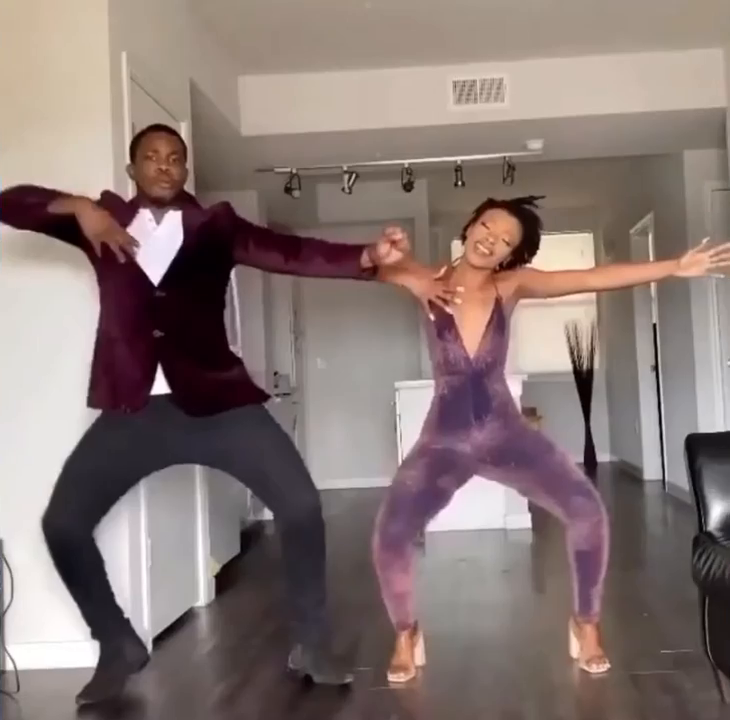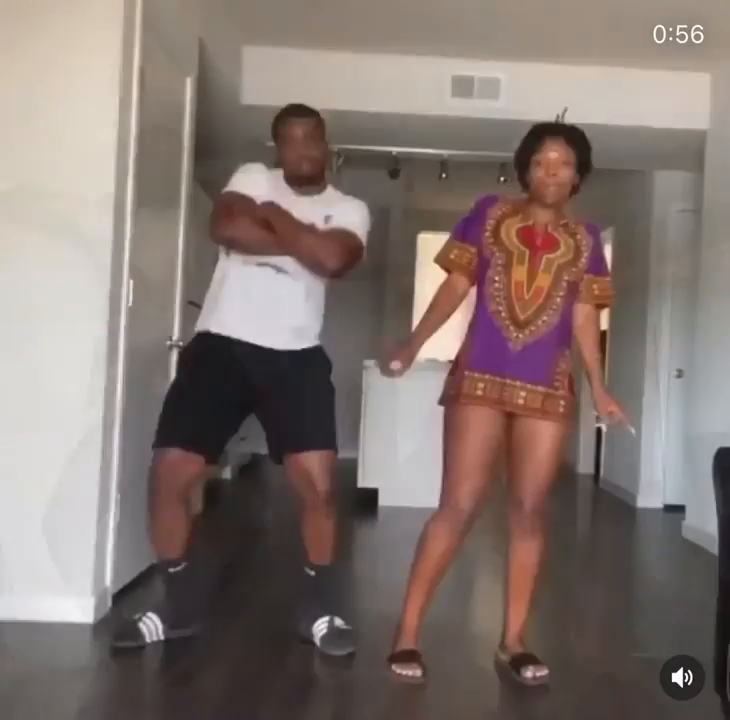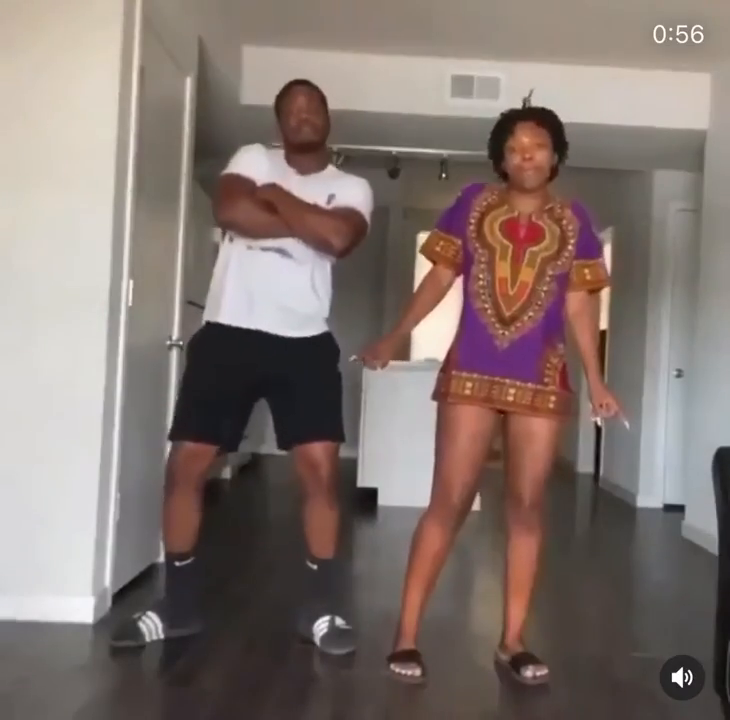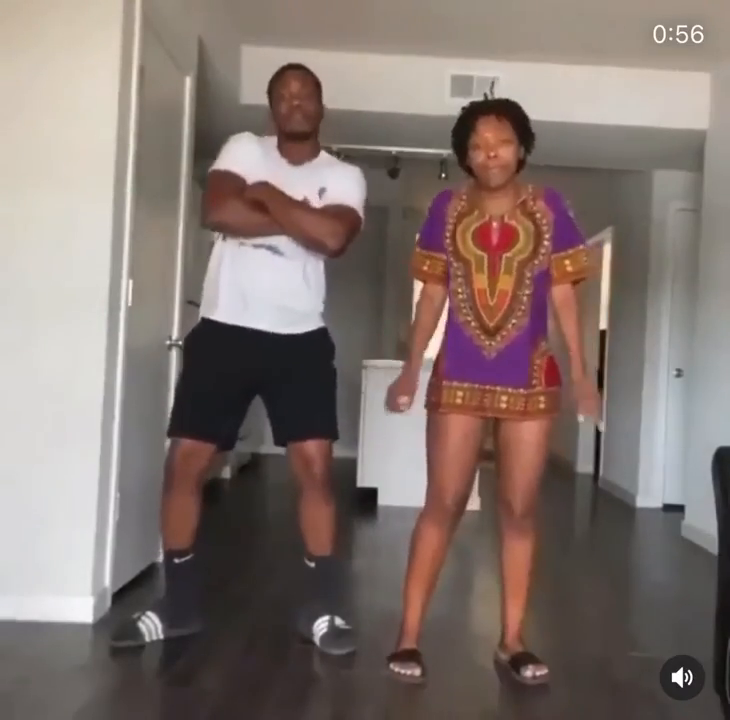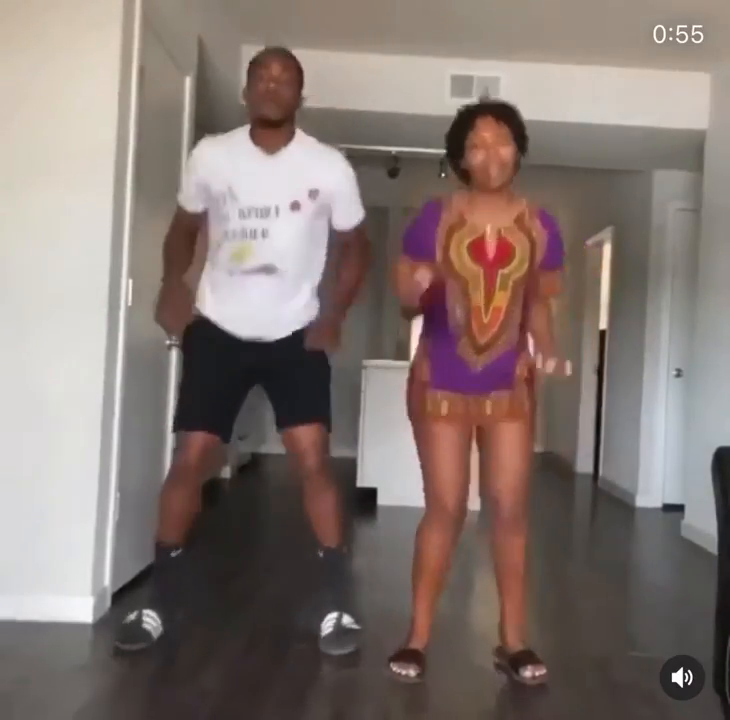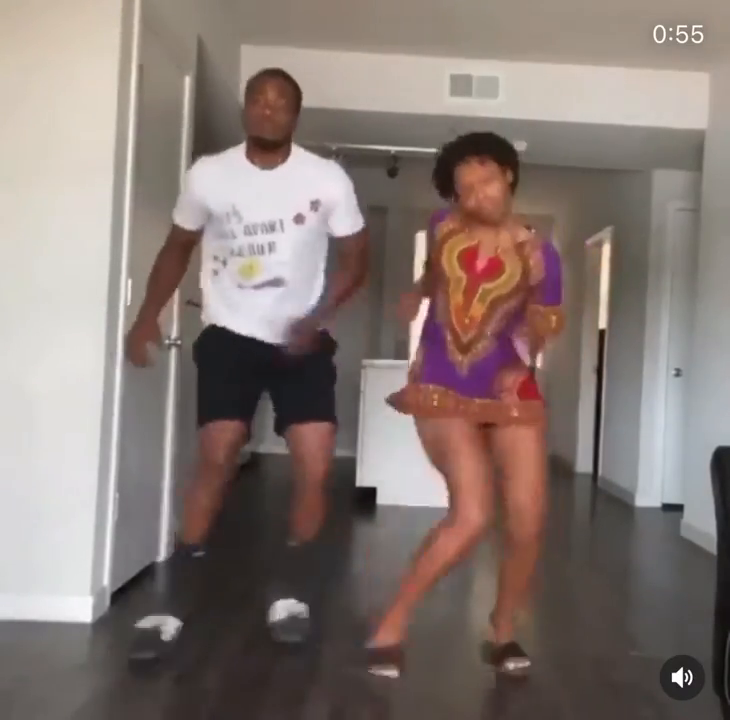
dt=0.4s
person 1, frame 1
left shoulder: (215, 225)
right shoulder: (102, 220)
left elbow: (289, 252)
left wrist: (367, 258)
right wrist: (76, 206)
left hip: (218, 400)
right hip: (132, 408)
left knee: (301, 506)
right knee: (62, 523)
left ankle: (310, 643)
right ankle: (119, 645)
person 1, frame 2
left shoulder: (349, 208)
right shoulder: (250, 178)
left elbow: (334, 259)
right elbow: (227, 227)
left wrist: (277, 218)
right wrist: (303, 243)
left hip: (293, 362)
right hip: (221, 347)
left knee: (318, 485)
right knee: (169, 474)
left ankle: (319, 609)
right ankle: (175, 606)
person 1, frame 3
left shoulder: (353, 187)
right shoulder: (253, 158)
left elbow: (338, 237)
right elbow: (229, 211)
left wrist: (277, 198)
right wrist: (305, 220)
left hip: (304, 343)
right hip: (228, 334)
left knee: (320, 469)
right knee: (186, 464)
left ankle: (320, 607)
right ankle: (179, 602)
person 1, frame 4
left shoulder: (345, 176)
right shoulder: (242, 149)
left elbow: (333, 238)
right elbow: (217, 213)
left wrist: (267, 196)
right wrist: (297, 220)
left hip: (299, 339)
right hip: (223, 331)
left knee: (314, 468)
right knee: (184, 462)
left ankle: (321, 605)
right ankle: (179, 601)
person 1, frame 5
left shoulder: (330, 168)
right shoulder: (210, 154)
left elbow: (355, 247)
right elbow: (182, 229)
left wrist: (334, 314)
right wrist: (172, 286)
left hip: (293, 337)
right hip: (217, 331)
left knee: (313, 462)
right knee: (190, 461)
left ankle: (334, 602)
right ankle: (162, 596)
person 1, frame 6
left shoulder: (327, 178)
right shoulder: (207, 175)
left elbow: (355, 256)
right elbow: (177, 247)
left wrist: (317, 316)
right wrist: (147, 315)
left hip: (301, 341)
right hip: (229, 337)
left knee: (314, 467)
right knee: (216, 458)
left ankle: (288, 588)
right ankle: (173, 601)
person 2, frame 1
left shoulder: (510, 285)
left elbow: (591, 279)
left wrist: (674, 268)
left hip: (505, 433)
right hip: (443, 440)
left knee: (586, 510)
right knee: (390, 535)
left ankle: (585, 625)
right ankle: (406, 636)
person 2, frame 2
left shoulder: (584, 238)
right shoulder: (488, 216)
left elbow: (584, 318)
right elbow: (455, 287)
left wrist: (599, 388)
right wrist: (411, 347)
left hip: (547, 390)
right hip: (480, 380)
left knee: (530, 513)
right knee: (458, 507)
left ankle: (513, 642)
right ankle: (406, 633)
person 2, frame 3
left shoulder: (574, 220)
right shoulder: (473, 203)
left elbow: (579, 304)
right elbow: (439, 278)
left wrist: (596, 380)
right wrist: (394, 339)
left hip: (540, 382)
right hip: (471, 374)
left knee: (526, 507)
right knee: (449, 501)
left ankle: (512, 640)
right ankle: (406, 634)
person 2, frame 4
left shoulder: (549, 209)
right shoulder: (447, 209)
left elbow: (563, 295)
right elbow: (432, 295)
left wrist: (581, 375)
right wrist: (409, 370)
left hip: (528, 380)
right hip: (459, 378)
left knee: (518, 511)
right knee: (443, 504)
left ankle: (512, 640)
right ankle: (408, 636)
person 2, frame 5
left shoulder: (540, 226)
right shoulder: (434, 218)
left elbow: (538, 303)
right elbow: (410, 301)
left wrist: (547, 349)
right wrist: (413, 288)
left hip: (508, 385)
right hip: (441, 385)
left knee: (509, 513)
right knee: (445, 510)
left ankle: (513, 640)
right ankle: (417, 636)
person 2, frame 6
left shoulder: (539, 253)
right shoulder: (445, 225)
left elbow: (541, 329)
left wrist: (528, 341)
right wrist: (417, 292)
left hip: (509, 393)
right hip: (441, 390)
left knee: (526, 525)
right knee: (472, 516)
left ankle: (502, 632)
right ankle: (389, 629)
